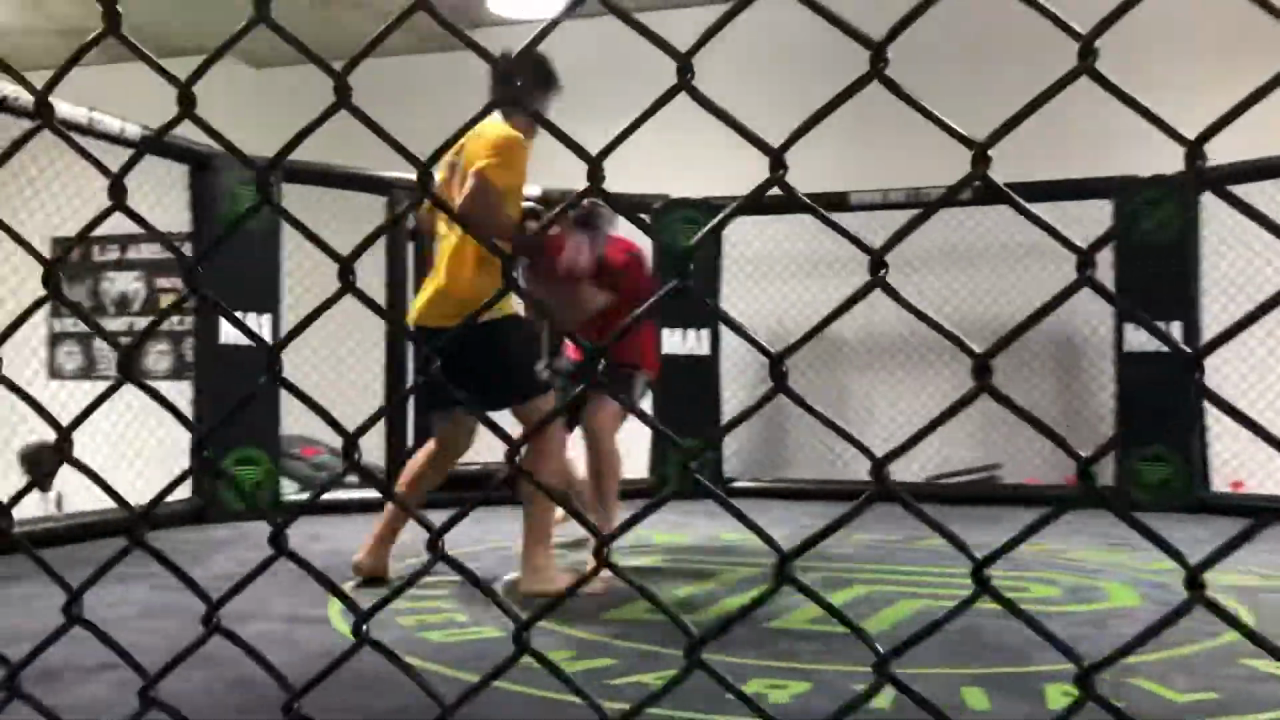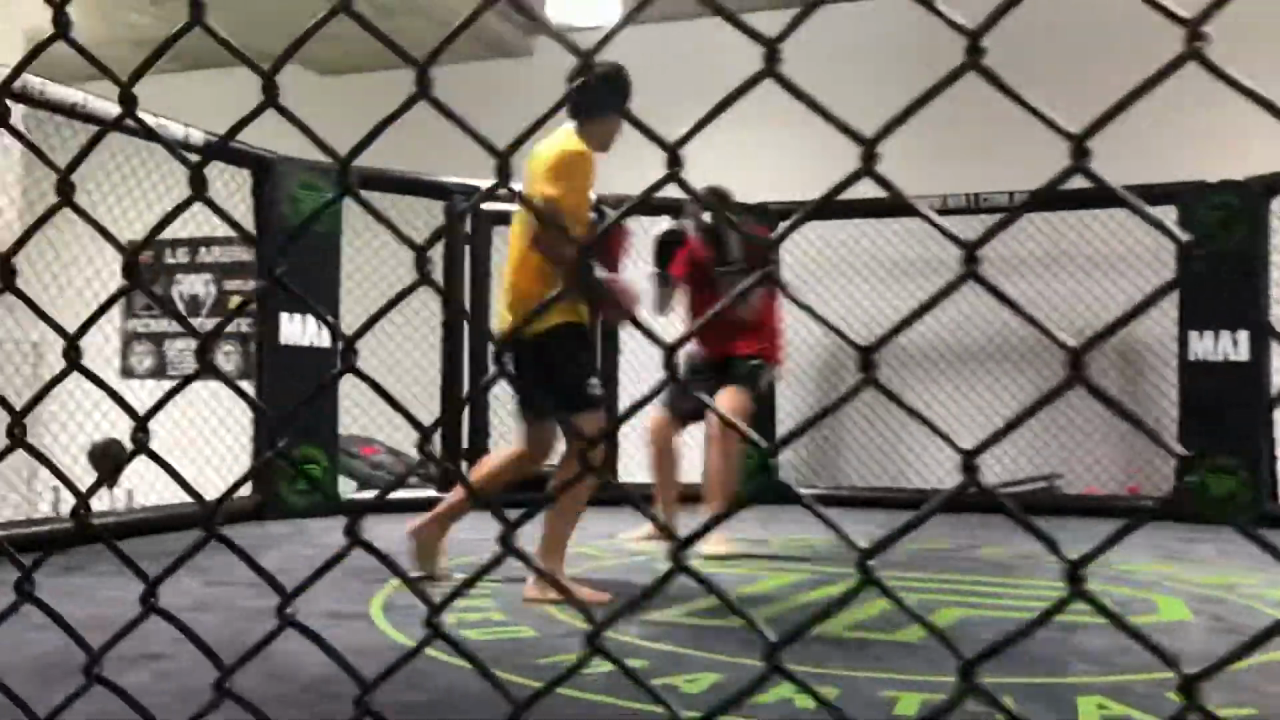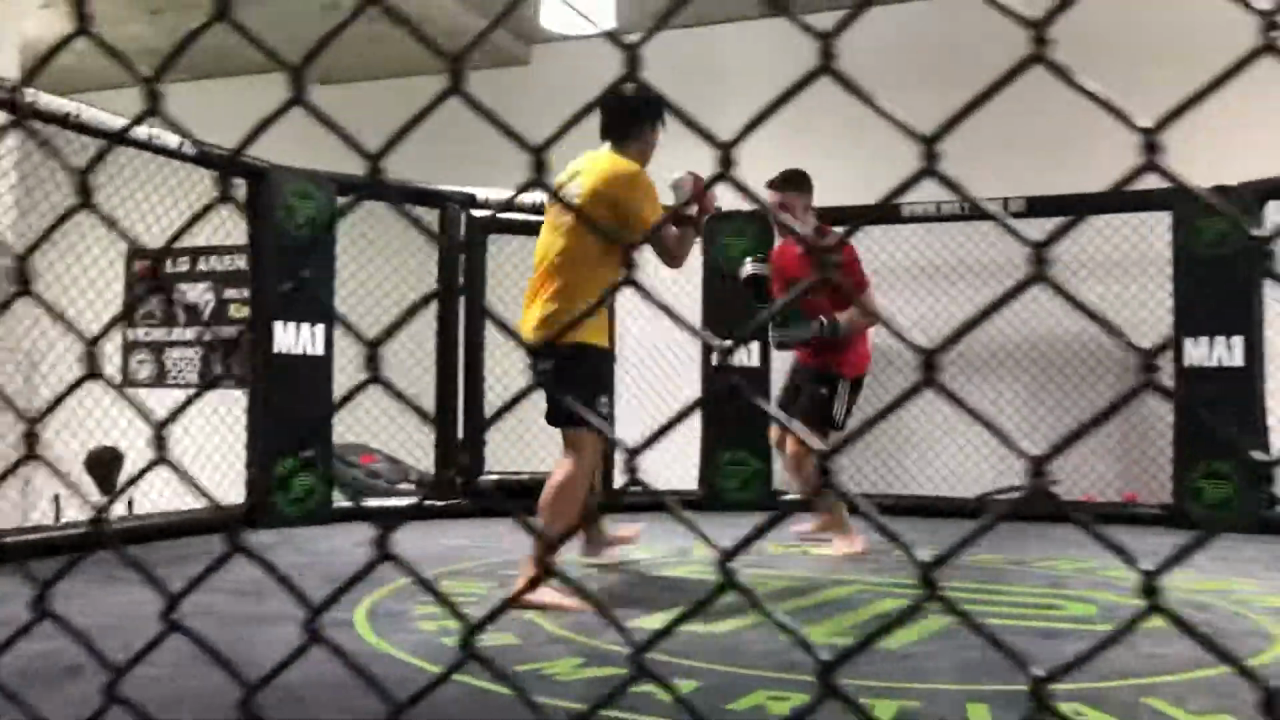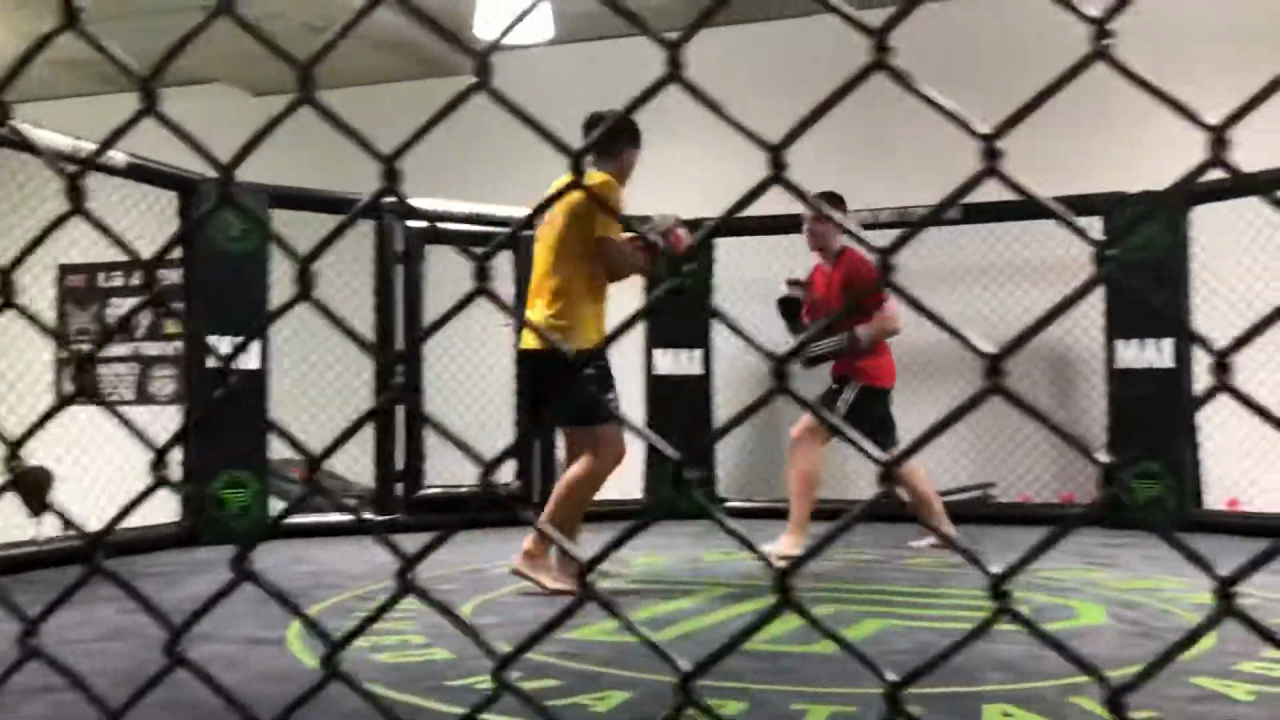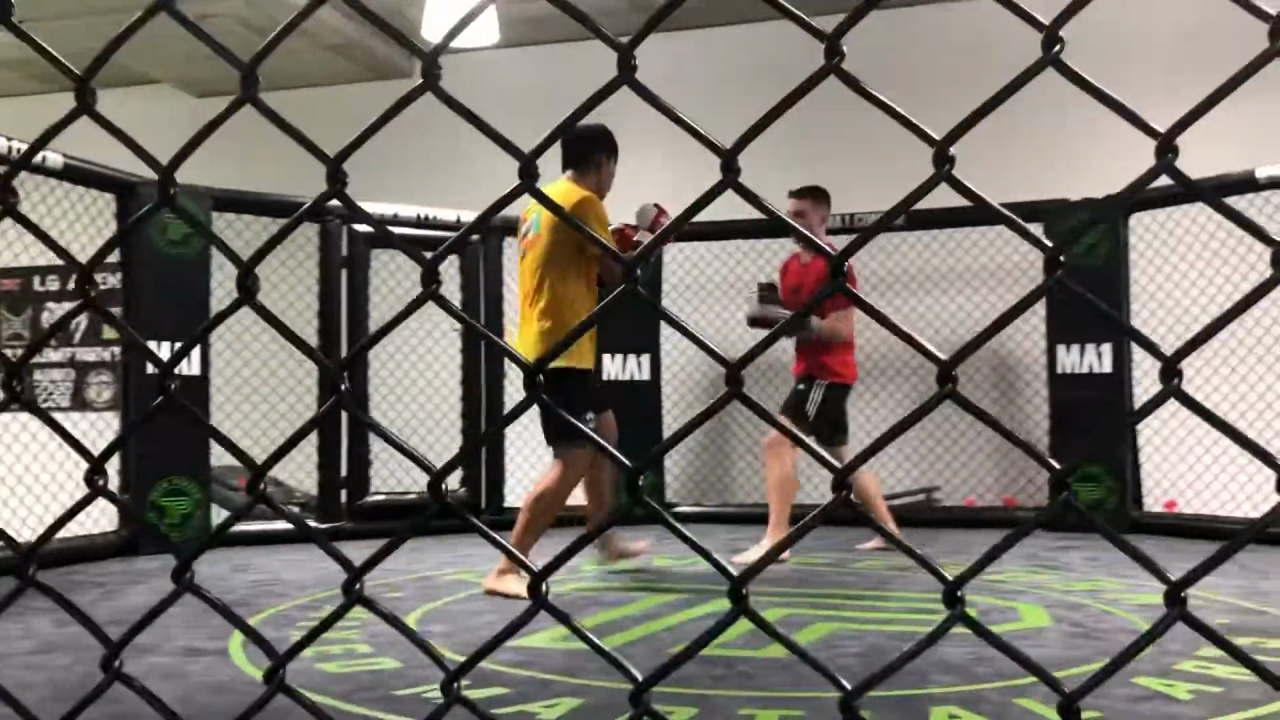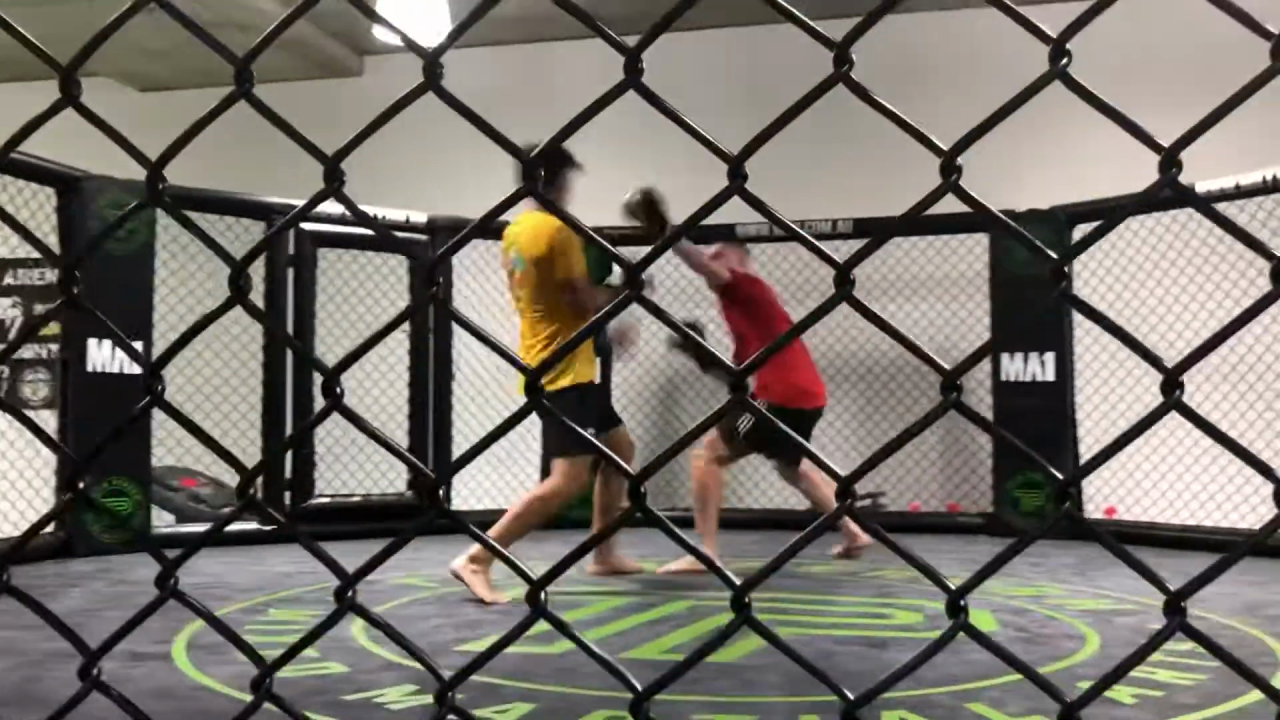
dt=0.3s
person 1, frame 1
left shoulder: (466, 142)
right shoulder: (507, 140)
left elbow: (428, 218)
right elbow: (478, 211)
right wrist: (538, 246)
left hip: (437, 311)
right hip: (480, 309)
left knee: (448, 440)
right knee: (547, 424)
left ankle: (374, 553)
right ankle: (538, 563)
person 1, frame 2
left shoulder: (554, 148)
right shoulder: (574, 154)
right elbow: (546, 230)
right wrist: (598, 284)
left hip: (528, 316)
right hip: (552, 315)
left knee: (537, 444)
right knee: (588, 438)
left ankle: (435, 525)
right ankle: (548, 575)
person 1, frame 3
left shoulder: (580, 168)
right shoulder: (629, 176)
right elbow: (672, 253)
left wrist: (673, 213)
right wrist: (695, 214)
left hip: (549, 321)
right hip: (572, 328)
left knee: (593, 434)
right knee: (584, 448)
left ankle: (593, 530)
right ankle: (534, 577)
person 1, frame 4
left shoulder: (563, 187)
right shoulder: (601, 186)
right elbow: (620, 264)
left wrist: (635, 252)
left hip: (543, 336)
right hip: (572, 338)
left knee: (582, 445)
right knee: (604, 449)
left ankle: (561, 553)
right ankle: (534, 551)
person 1, frame 5
left shoulder: (538, 202)
right shoulder: (582, 201)
right elbow: (615, 272)
left wrist: (614, 252)
left hip: (545, 347)
right hip: (559, 352)
left knee: (605, 433)
right knee: (573, 463)
left ankle: (605, 539)
right ankle: (506, 569)
person 1, frame 6
left shoulder: (516, 232)
right shoulder: (556, 230)
right elbow: (583, 301)
left wrist: (607, 333)
right wrist: (617, 293)
left hip: (565, 373)
right hip: (563, 374)
left knee: (620, 448)
right knee: (568, 479)
left ankle: (603, 553)
right ankle: (475, 561)
person 2, frame 1
left shoulder: (623, 258)
right shoulder: (556, 247)
left hip: (627, 358)
right hip: (582, 355)
left knee: (598, 425)
left ankle: (603, 536)
right ankle: (582, 500)
person 2, frame 2
left shoulder: (754, 246)
right shoulder: (689, 246)
left elbow: (746, 311)
right elbow: (663, 303)
left wrist: (727, 260)
right wrist: (664, 265)
left hip: (753, 355)
right hip: (708, 355)
left knee: (725, 414)
right knee: (659, 427)
right ankle: (664, 517)
person 2, frame 3
left shoulder: (834, 251)
right shoulder: (780, 254)
left elbow: (868, 314)
right elbow: (783, 312)
left wrist: (820, 329)
left hip: (840, 365)
right hip: (809, 361)
left knee: (800, 449)
right knee: (780, 438)
left ankle: (846, 533)
right ankle: (827, 516)
person 2, frame 4
left shoulder: (856, 267)
right shoulder: (816, 275)
left elbow: (890, 324)
right elbow: (809, 334)
left wrist: (840, 343)
right wrist: (794, 313)
left hip: (865, 376)
right hip: (856, 376)
left knee: (803, 437)
right knee: (893, 455)
left ankle: (794, 538)
right ankle: (943, 527)
person 2, frame 5
left shoulder: (833, 265)
right shoulder: (790, 265)
left elbow: (841, 330)
right elbow: (789, 318)
left wrist: (786, 319)
right wrist: (770, 312)
left hip: (828, 372)
right hip: (813, 371)
left knee: (777, 442)
right knee: (839, 456)
left ankle: (774, 539)
right ankle: (888, 531)
person 2, frame 6
left shoulder: (746, 285)
right shoulder: (747, 301)
left elbow: (709, 269)
left wrist: (660, 225)
left hip: (783, 396)
right hip: (809, 397)
left knee: (708, 457)
right knee: (790, 466)
left ankle: (705, 552)
right ankle: (853, 533)
